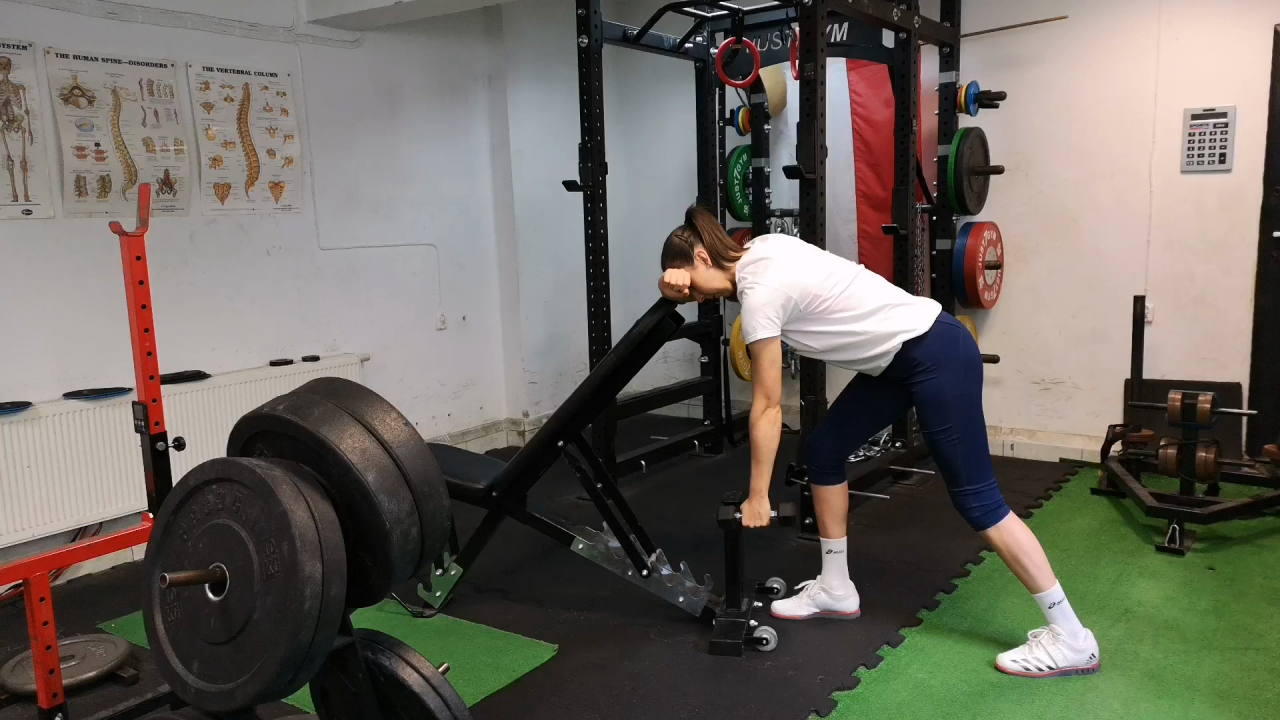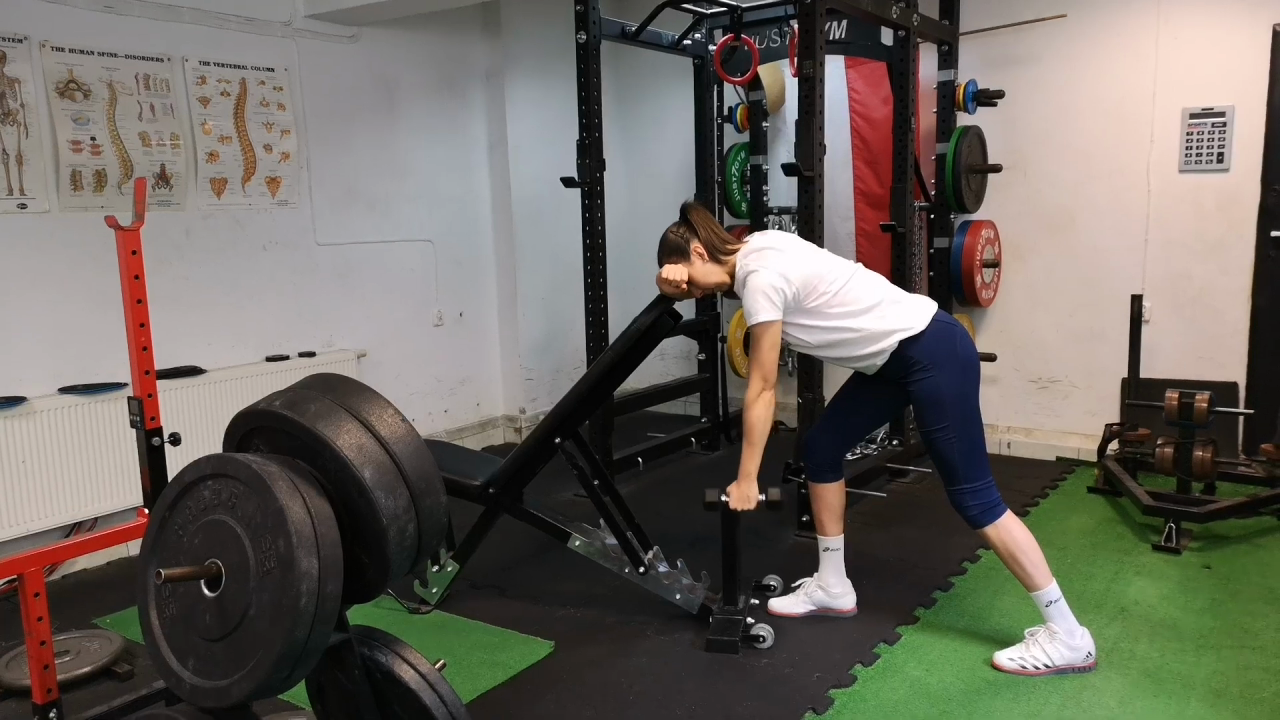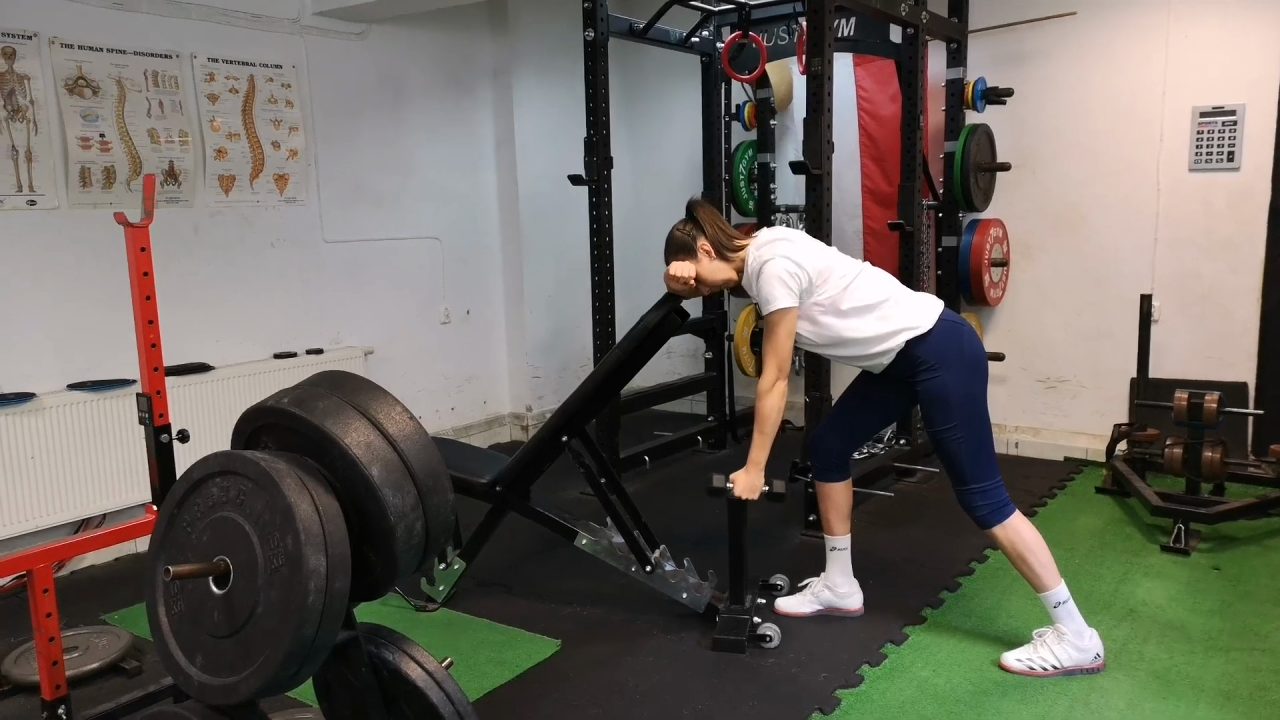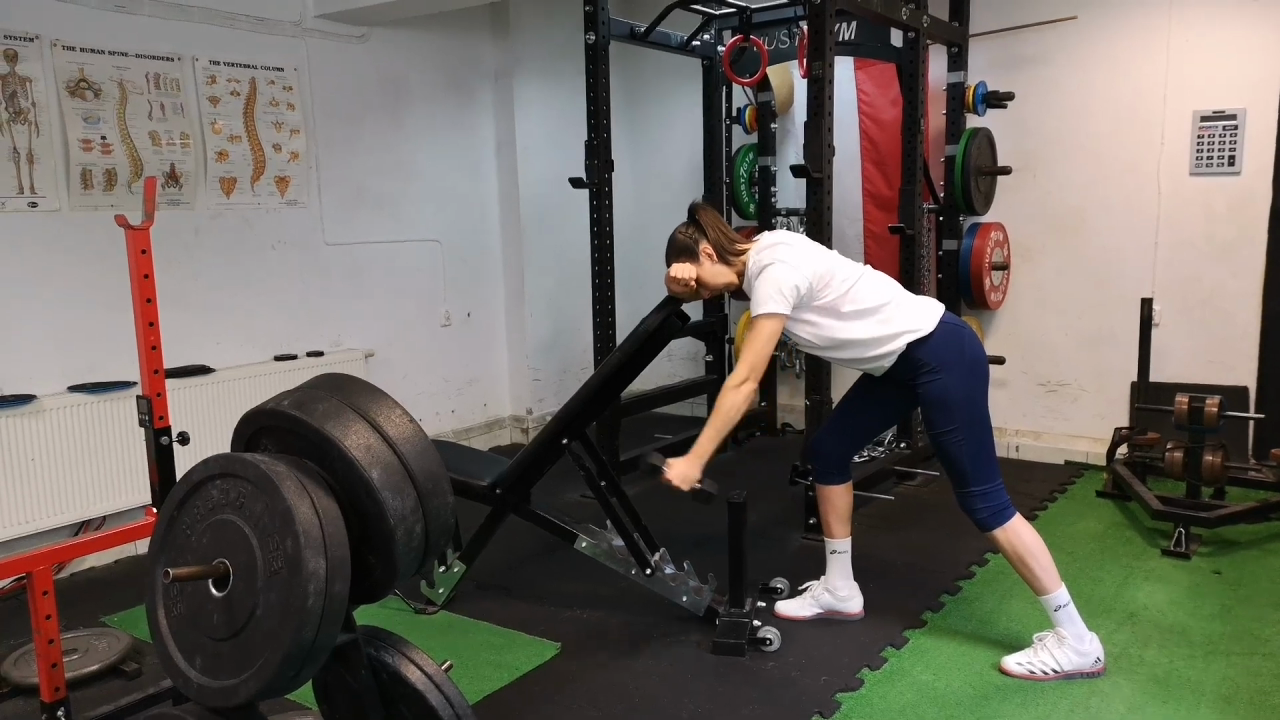
dt=0.5s
person 1, frame 1
left shoulder: (760, 291)
right shoulder: (755, 254)
left elbow: (767, 407)
left wrist: (758, 495)
right wrist: (678, 284)
left hip: (936, 354)
right hip: (899, 356)
left knee: (975, 497)
right knee: (823, 450)
left ankle: (1071, 638)
right ankle: (835, 590)
person 1, frame 2
left shoulder: (761, 277)
right shoulder: (752, 251)
left elbow: (762, 390)
left wrist: (747, 479)
right wrist: (674, 279)
left hip: (932, 352)
right hip: (896, 355)
left knee: (972, 495)
right knee: (821, 449)
left ankle: (1067, 636)
right ankle: (833, 587)
person 1, frame 3
left shoulder: (773, 267)
right shoulder: (757, 252)
left elbow: (775, 380)
left wrist: (754, 469)
right wrist: (681, 277)
left hip: (939, 351)
right hip: (900, 355)
left knee: (980, 495)
right knee: (827, 448)
left ankle: (1076, 638)
right ankle: (839, 588)
person 1, frame 4
left shoulder: (773, 271)
right shoulder: (756, 256)
left elbow: (744, 380)
right elbow: (688, 288)
left wrist: (694, 461)
right wrist: (681, 279)
left hip: (941, 355)
right hip: (902, 358)
left knee: (982, 498)
right knee: (827, 451)
left ankle: (1077, 642)
right ankle: (840, 590)
